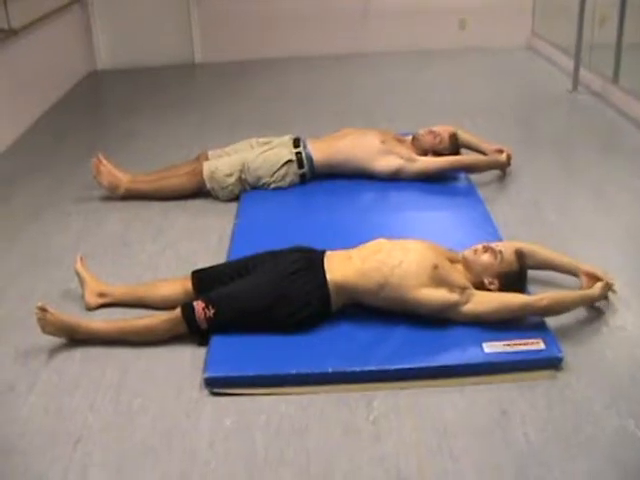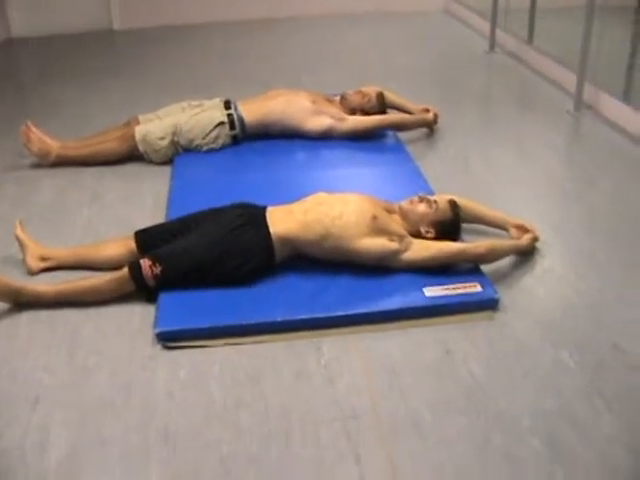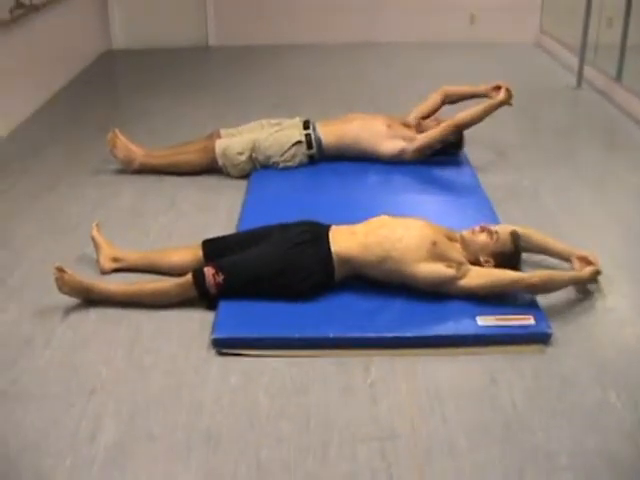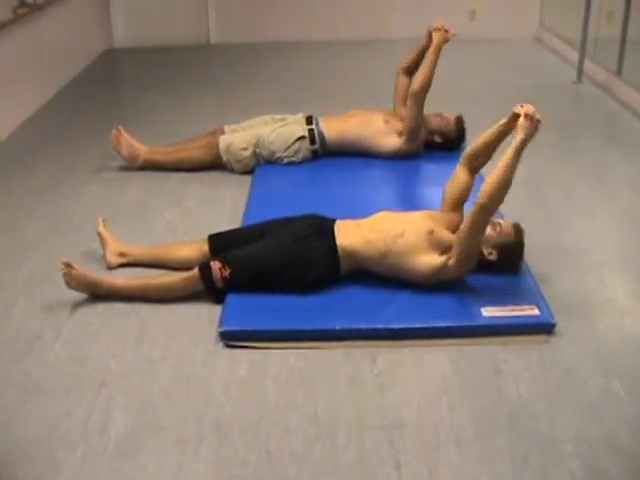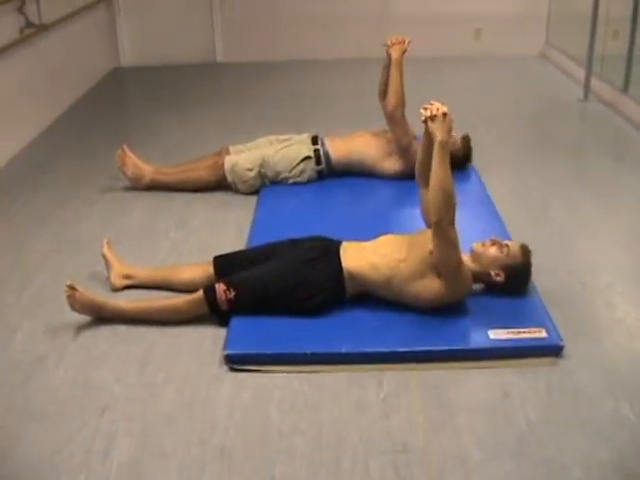
dt=1s
person 1, frame 1
left shoulder: (462, 298)
right shoulder: (450, 258)
left elbow: (530, 303)
right elbow: (521, 246)
left wrist: (587, 294)
right wrist: (582, 269)
left hip: (309, 295)
right hip: (310, 260)
left knee: (187, 316)
right knee: (192, 284)
left ankle: (83, 329)
right ankle: (104, 291)
person 1, frame 2
left shoulder: (401, 247)
right shoulder: (388, 208)
left elbow: (466, 251)
right elbow: (455, 198)
left wrist: (517, 244)
right wrist: (510, 223)
left hip: (254, 248)
right hip: (254, 214)
left knee: (136, 275)
right knee: (137, 243)
right ankle: (46, 255)
person 1, frame 3
left shoulder: (457, 274)
right shoulder: (453, 236)
left elbow: (522, 280)
right elbow: (517, 228)
left wrist: (576, 273)
right wrist: (572, 252)
left hip: (315, 266)
right hip: (317, 234)
left knee: (198, 283)
right knee: (204, 253)
left ankle: (98, 292)
right ankle: (117, 258)
person 1, frame 4
left shoulder: (455, 263)
right shoulder: (449, 222)
left elbow: (486, 204)
right elbow: (470, 163)
left wrist: (519, 143)
right wrist: (506, 125)
left hip: (320, 260)
right hip: (322, 228)
left knee: (205, 275)
right knee: (208, 247)
left ankle: (105, 285)
right ankle: (124, 252)
person 1, frame 5
left shoulder: (455, 285)
right shoulder: (450, 253)
left elbow: (444, 220)
right elbow: (426, 188)
left wrist: (442, 144)
right wrist: (430, 138)
left hip: (324, 284)
right hip: (327, 249)
left knee: (210, 298)
right knee: (214, 269)
left ankle: (109, 308)
right ankle: (128, 273)
person 2, frame 1
left shoulder: (406, 162)
right shoulder: (401, 140)
left elbow: (453, 161)
right elbow: (451, 127)
left wrist: (496, 162)
right wrist: (491, 149)
left hip: (293, 164)
right hip: (291, 144)
left knee: (204, 176)
right knee: (204, 159)
left ankle: (125, 187)
right ankle: (129, 179)
person 2, frame 2
left shoulder: (337, 122)
right shoulder: (332, 100)
left elbow: (382, 120)
right elbow: (379, 89)
left wrist: (423, 120)
right wrist: (417, 109)
left hip: (225, 126)
right hip: (222, 107)
left knee: (136, 141)
right knee: (136, 124)
left ankle: (57, 155)
right ankle: (61, 146)
person 2, frame 3
left shoulder: (411, 148)
right shoulder: (409, 124)
left elbow: (456, 124)
right elbow: (443, 94)
left wrist: (493, 103)
right wrist: (485, 90)
left hip: (304, 145)
right hip: (302, 127)
left knee: (217, 155)
right knee: (218, 137)
left ankle: (141, 160)
right ankle: (144, 155)
person 2, frame 4
left shoulder: (409, 142)
right shoulder: (403, 120)
left elbow: (418, 90)
right elbow: (405, 74)
left wrist: (436, 47)
right wrist: (426, 44)
left hip: (306, 140)
right hip: (304, 123)
left knee: (221, 150)
right knee: (221, 134)
left ankle: (144, 158)
right ankle: (147, 152)
person 2, frame 5
left shoulder: (409, 160)
right shoulder: (408, 143)
left elbow: (394, 110)
right elbow: (385, 100)
left wrist: (397, 60)
right wrist: (390, 59)
left hip: (310, 161)
right hip: (309, 143)
left knee: (226, 170)
right knee: (225, 154)
left ankle: (150, 178)
right ankle: (153, 171)
